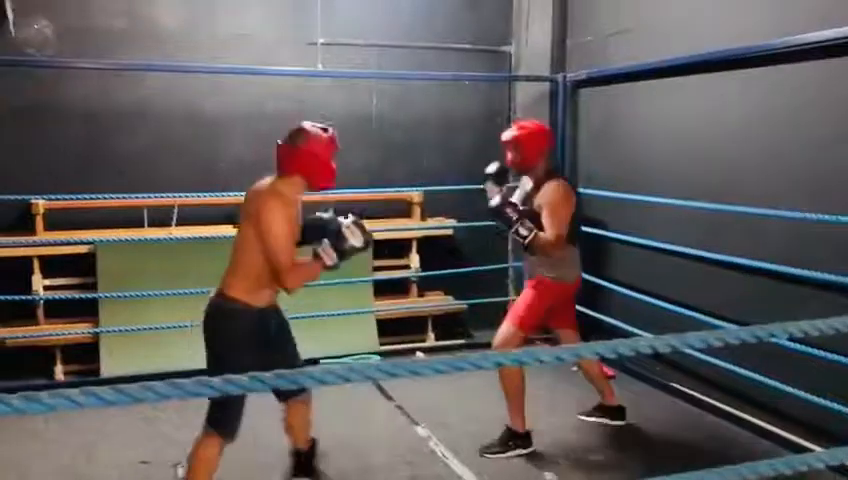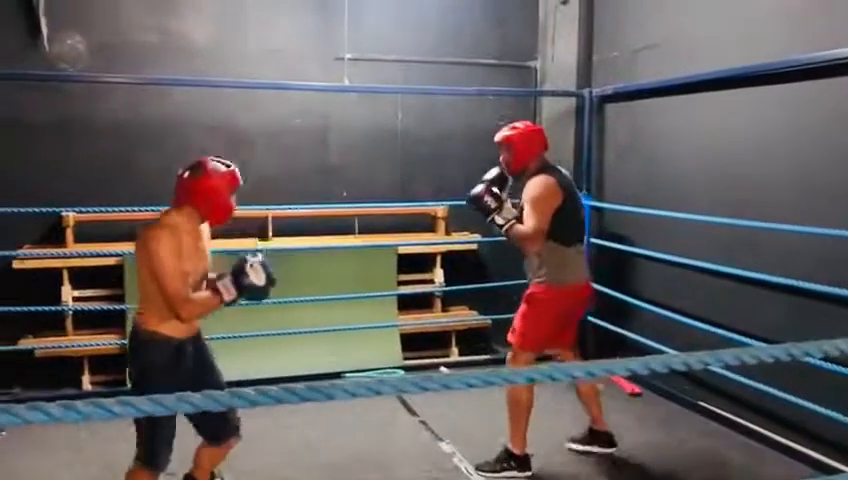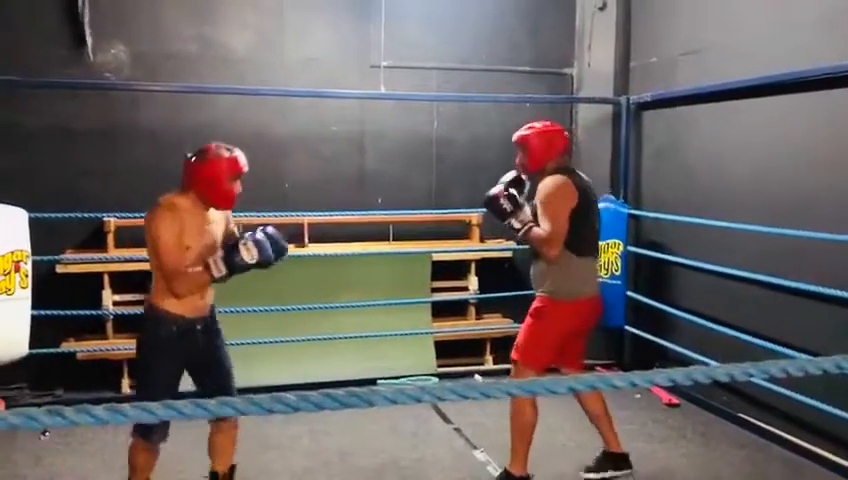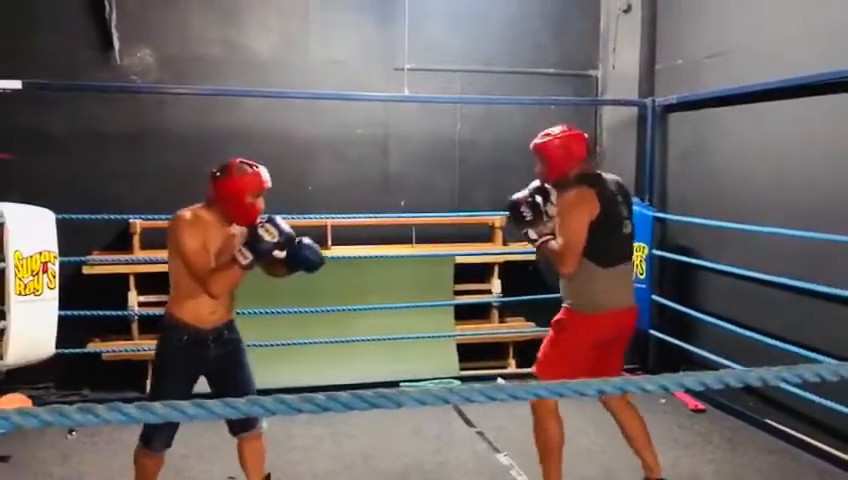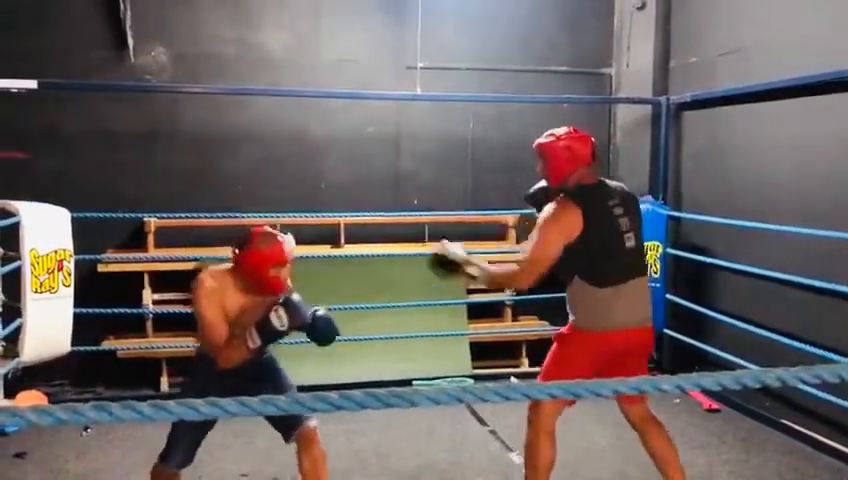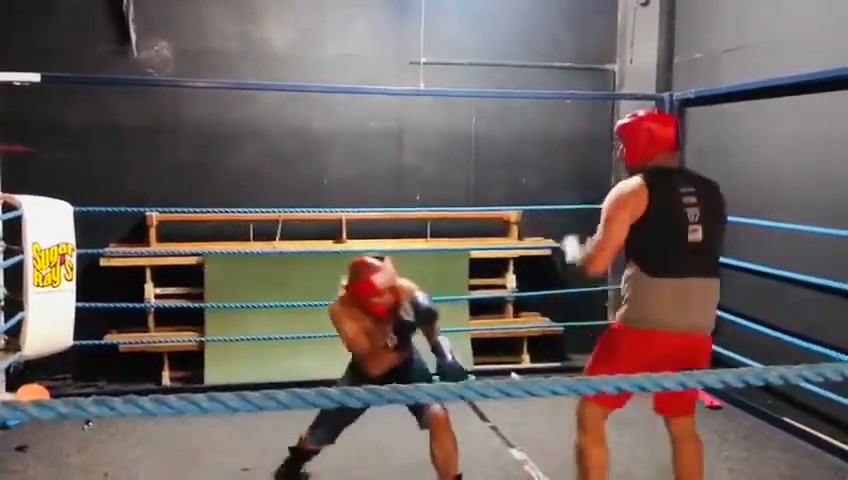
dt=0.7s
person 1, frame 1
left shoulder: (554, 190)
right shoulder: (529, 181)
left elbow: (555, 244)
right elbow: (514, 212)
left wrist: (516, 224)
right wrist: (495, 188)
left hip: (555, 280)
right hip: (545, 278)
left knee: (503, 344)
right knee: (570, 342)
left ankle: (518, 433)
right ankle: (611, 405)
person 1, frame 2
left shoulder: (540, 184)
right shoulder: (555, 178)
left elbow: (531, 242)
left wrist: (496, 212)
right wrist: (503, 203)
left hip: (553, 288)
right hip: (576, 285)
left knee: (518, 363)
right knee: (565, 357)
right ankle: (600, 431)
person 1, frame 3
left shoulder: (554, 185)
right shoulder: (578, 183)
left elbow: (550, 247)
left wrist: (514, 216)
right wrist: (521, 207)
left hip: (559, 302)
right hip: (584, 299)
left knee: (521, 382)
right knee: (573, 374)
person 1, frame 4
left shoulder: (576, 196)
right shoulder: (614, 187)
left elbow: (566, 262)
left wrist: (534, 228)
right wrist: (550, 213)
left hip: (588, 315)
right hip: (622, 311)
left knee: (542, 400)
right knee: (613, 396)
person 1, frame 5
left shoulder: (564, 211)
right shoulder: (624, 196)
left elbow: (522, 277)
left wrist: (466, 263)
left hip: (594, 334)
right hip: (639, 328)
left knee: (542, 417)
right knee: (640, 415)
person 1, frame 6
left shoulder: (632, 192)
right shoulder: (712, 193)
left elbow: (595, 264)
left wrist: (573, 249)
left hip: (642, 330)
right hip: (695, 333)
left knee: (590, 417)
right knee: (681, 427)
person 2, frame 1
left shoulder: (287, 196)
right shoulder: (272, 202)
right elbow: (288, 279)
left wrist: (305, 232)
right wrist: (332, 250)
left hip: (265, 314)
right hip: (235, 320)
left knee: (298, 393)
right knee: (222, 428)
person 2, frame 2
left shoulder: (199, 227)
right shoulder: (162, 233)
right elbow: (182, 307)
left wrist: (234, 282)
right wrist: (232, 287)
left hip: (191, 345)
right hip: (155, 350)
left knee: (225, 433)
person 2, frame 3
left shoulder: (219, 213)
right shoulder: (166, 214)
left elbow: (232, 247)
right elbow: (177, 283)
left wrist: (259, 244)
right wrist: (227, 263)
left hip: (206, 325)
right hip: (166, 329)
left knee: (226, 415)
right knee: (151, 430)
person 2, frame 4
left shoulder: (244, 224)
right shoulder: (187, 224)
left elbow: (272, 266)
right elbow: (213, 286)
left wrist: (296, 255)
right wrist: (251, 250)
left hip: (225, 336)
right hip: (183, 340)
left knee: (250, 426)
right knee: (156, 438)
person 2, frame 5
left shoulder: (279, 282)
right shoulder: (209, 286)
left elbow: (293, 312)
right elbow: (223, 357)
left wrist: (311, 319)
right wrist: (262, 332)
left hip: (258, 364)
right hip: (213, 371)
left knee: (306, 432)
person 2, frame 6
left shoulder: (404, 290)
right shoulder: (342, 310)
left elbow: (428, 321)
right elbow: (373, 367)
left wrist: (443, 349)
right wrist: (399, 332)
left hip: (406, 364)
right hip: (366, 370)
left knee: (437, 418)
right knee: (322, 432)
right ankle: (298, 459)
